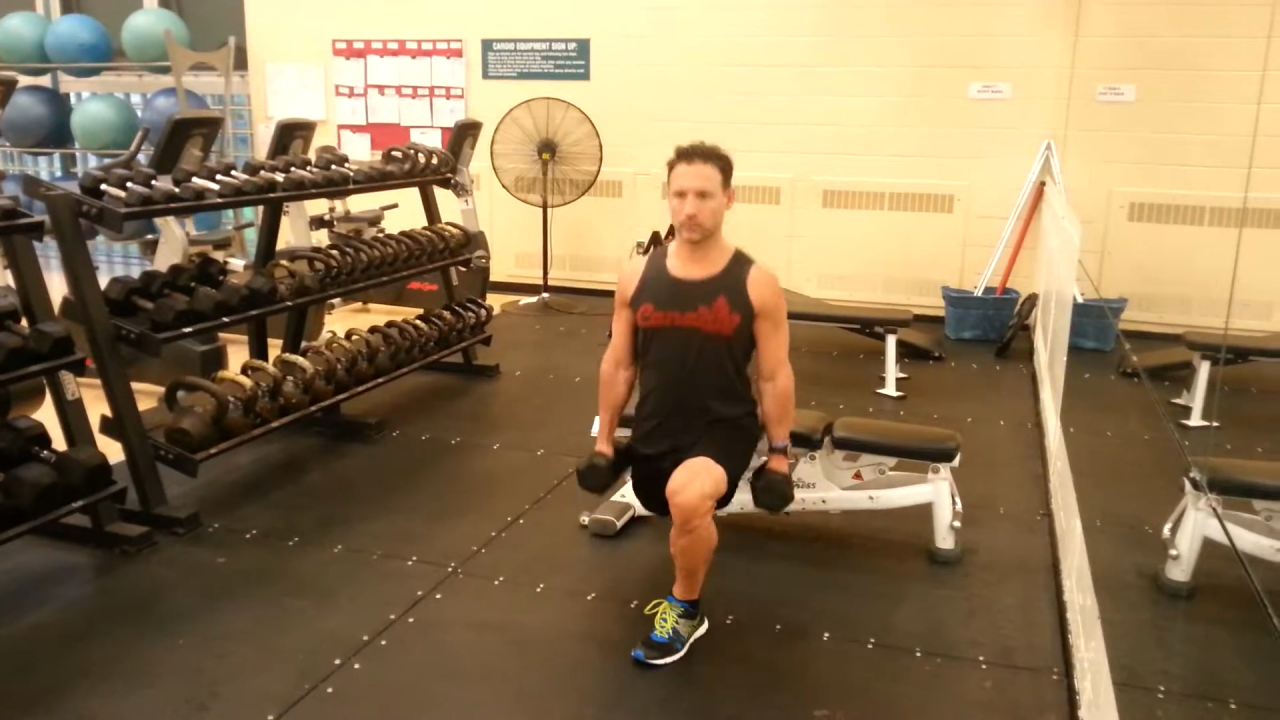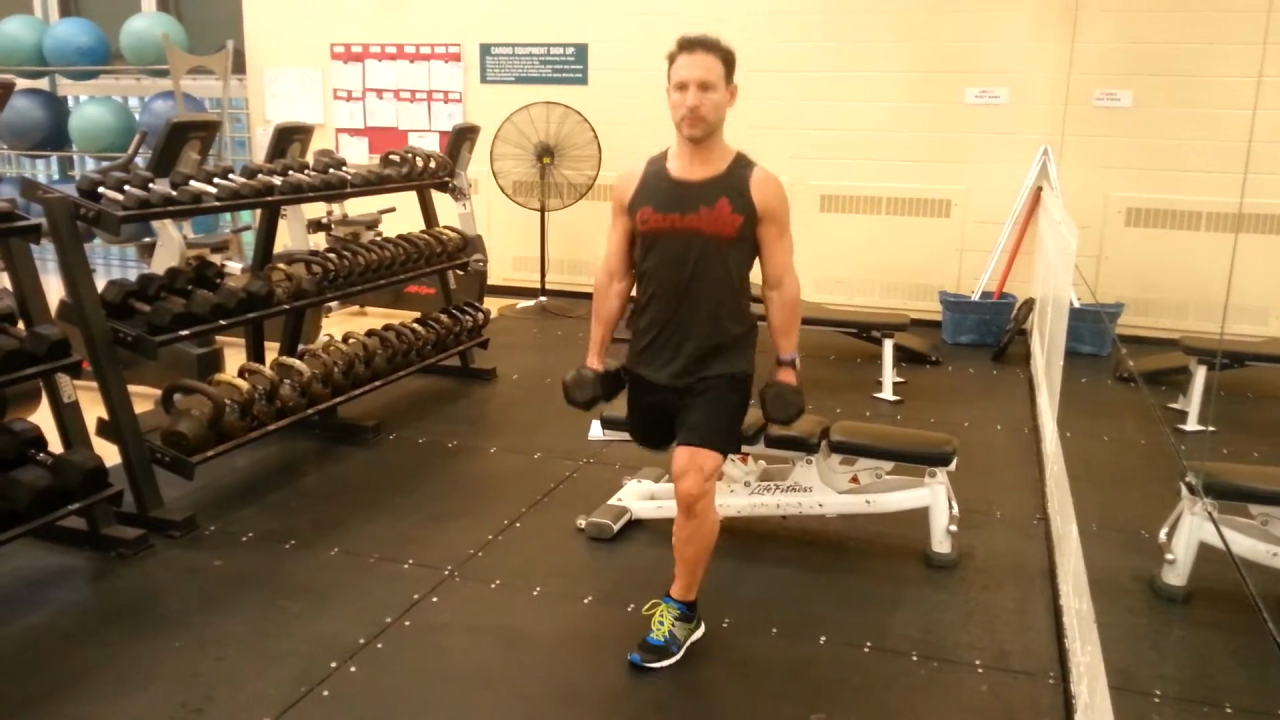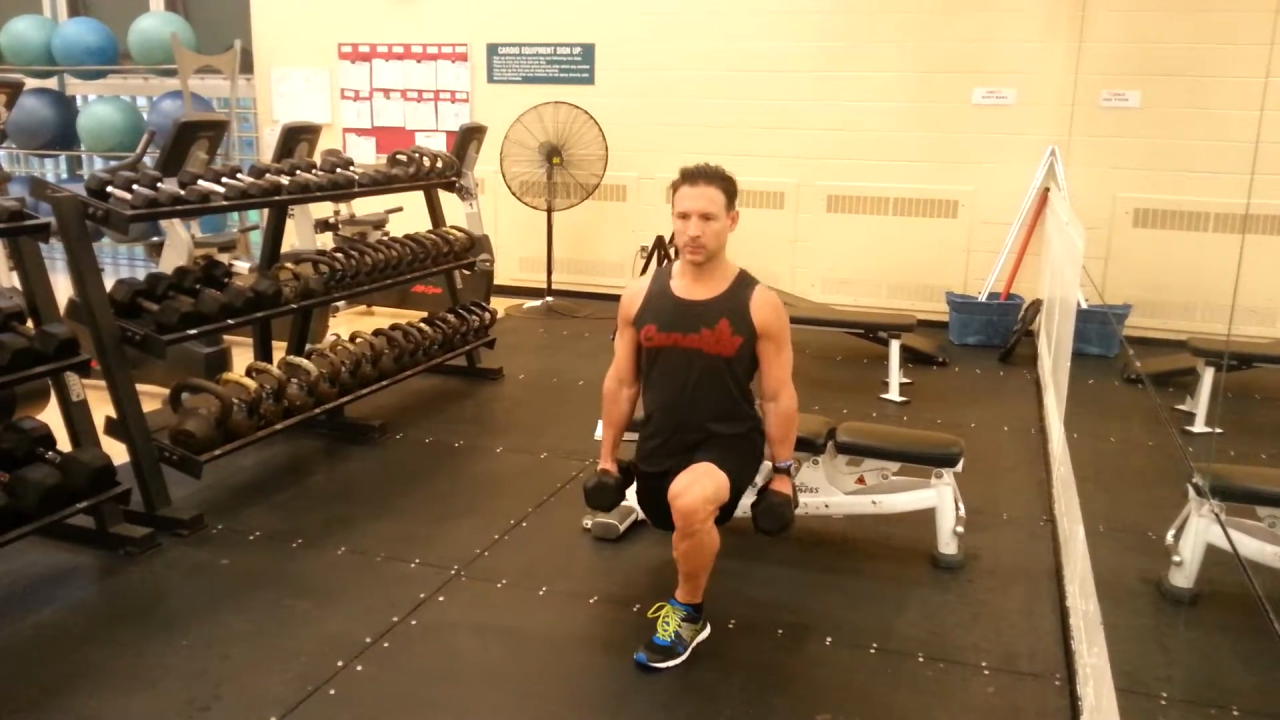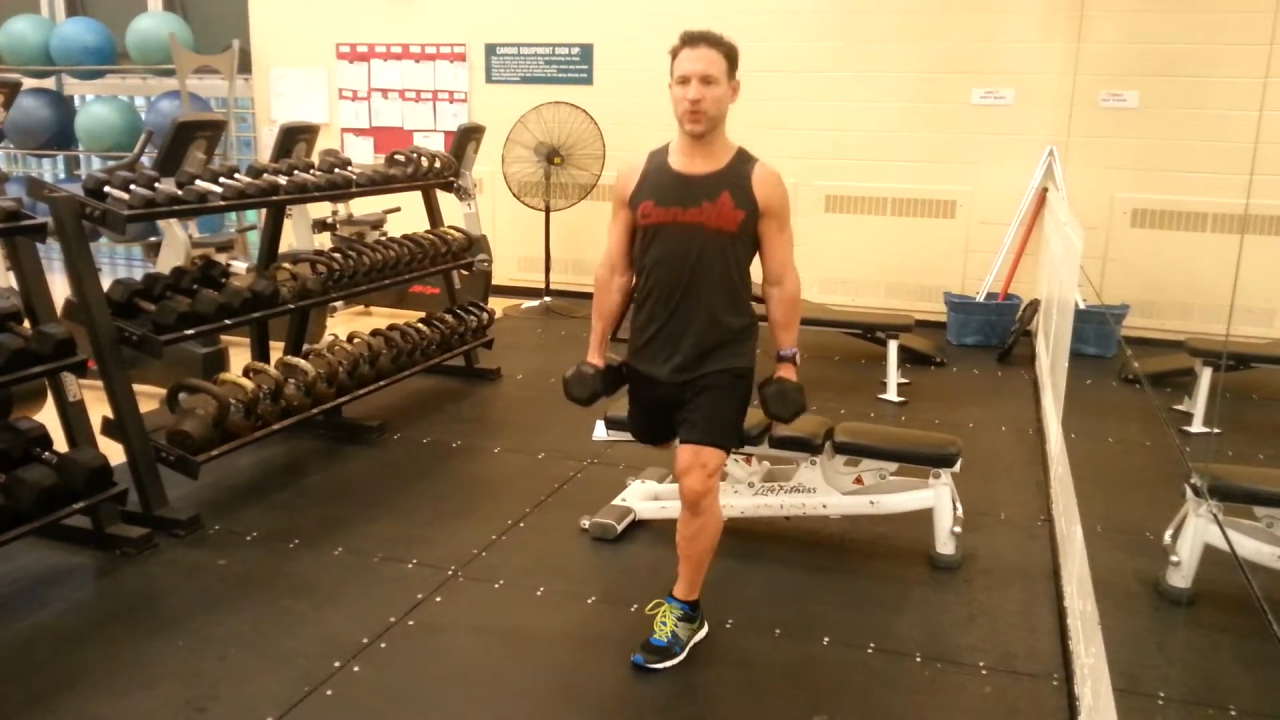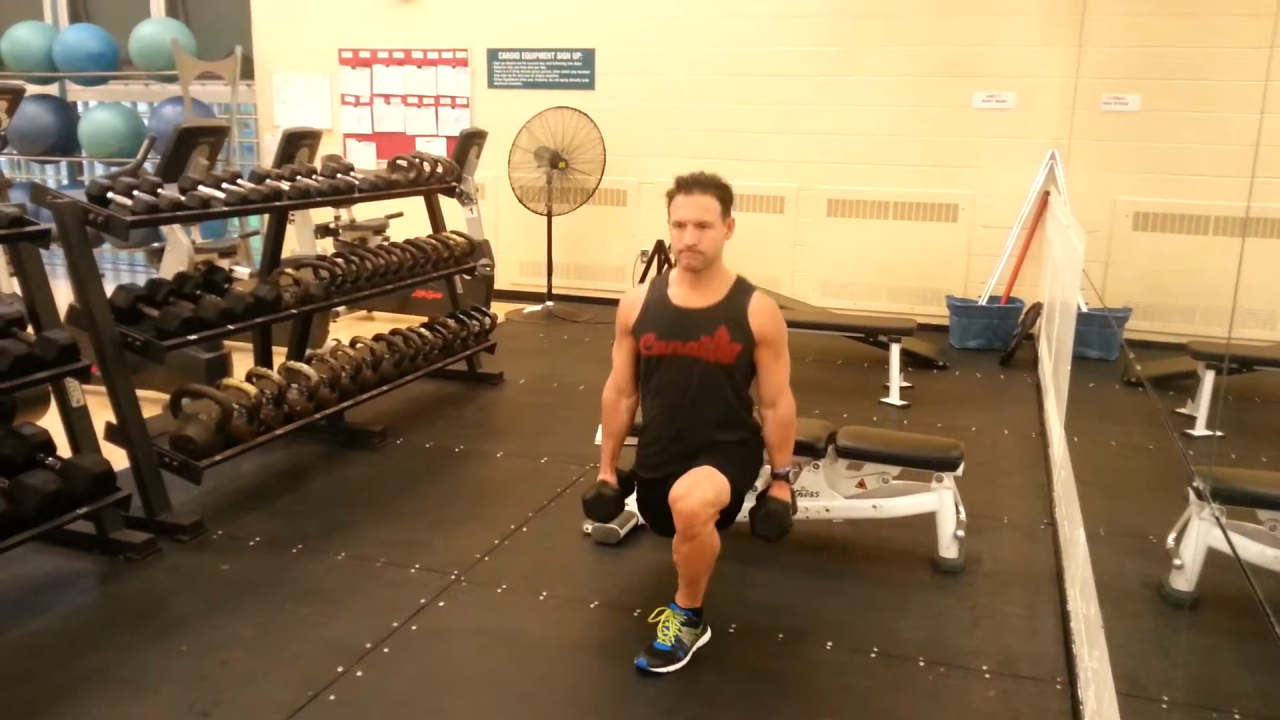
dt=1s
person 1, frame 1
left shoulder: (756, 284)
right shoulder: (637, 276)
left elbow: (775, 377)
right elbow: (618, 364)
left wrist: (778, 452)
right wrist: (605, 436)
left hip: (724, 427)
right hip: (654, 429)
left knee: (687, 501)
right knee: (662, 503)
left ankle: (685, 610)
person 1, frame 2
left shoulder: (758, 188)
right shoulder: (636, 183)
left elbow: (781, 285)
right elbow: (613, 277)
left wrist: (786, 364)
right wrist: (596, 353)
left hip: (720, 366)
right hip: (650, 361)
left knee: (691, 486)
right knee: (674, 460)
left ankle: (682, 611)
person 1, frame 3
left shoulder: (760, 305)
right shoulder: (640, 296)
left elbow: (779, 396)
right elbow: (621, 382)
left wrist: (782, 472)
right wrist: (608, 454)
left hip: (728, 441)
right hip: (659, 444)
left knee: (689, 504)
right knee: (669, 513)
left ankle: (687, 614)
person 1, frame 4
left shoulder: (759, 183)
right shoulder: (637, 178)
left elbow: (781, 281)
right elbow: (614, 272)
left wrist: (787, 361)
right wrist: (596, 349)
left hip: (721, 360)
right hip: (651, 355)
left knee: (695, 482)
right knee: (674, 451)
left ankle: (685, 611)
person 1, frame 5
left shoulder: (757, 311)
right shoulder: (638, 304)
left elbow: (777, 402)
right elbow: (620, 391)
left wrist: (780, 478)
right wrist: (606, 465)
left hip: (727, 446)
right hip: (657, 452)
left knee: (690, 507)
left ankle: (688, 619)
